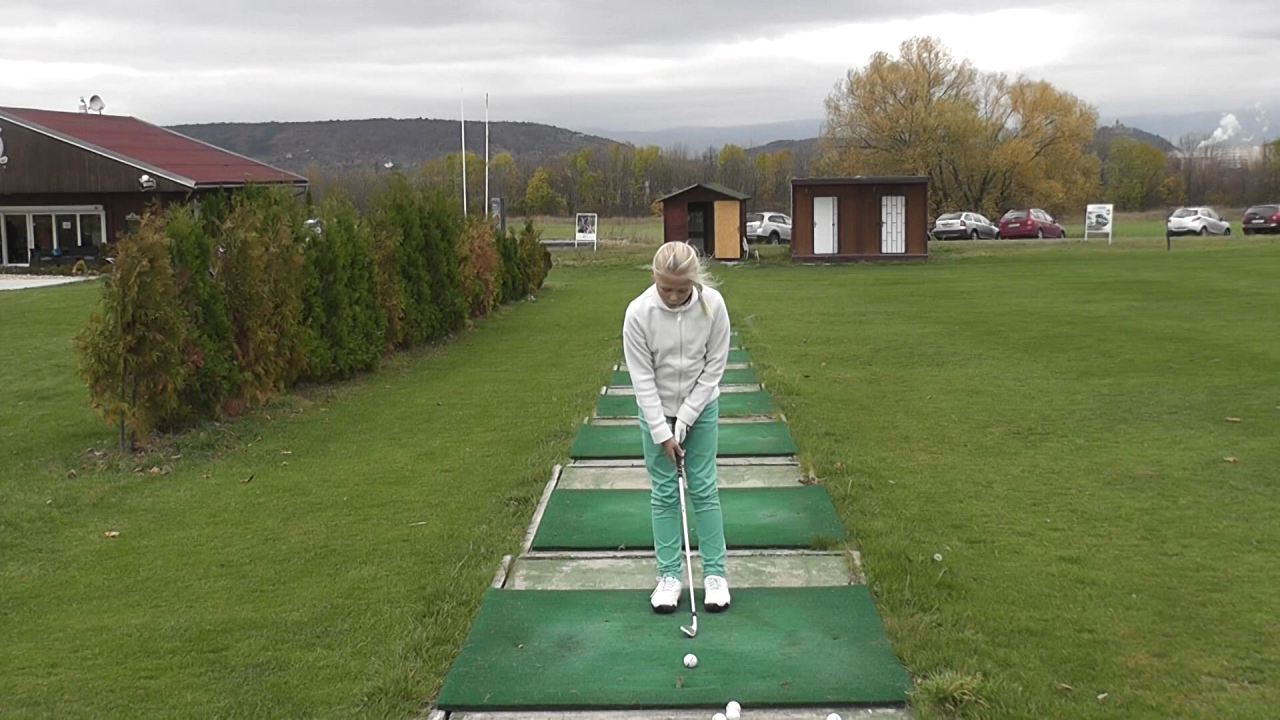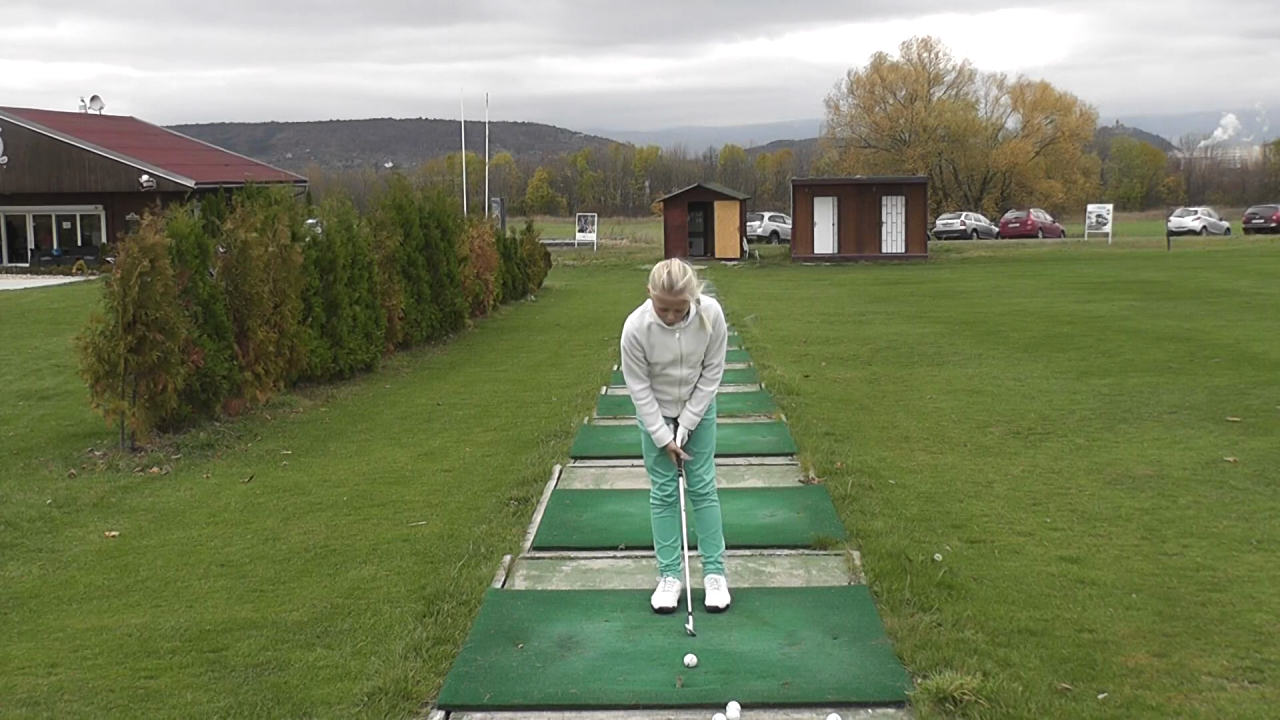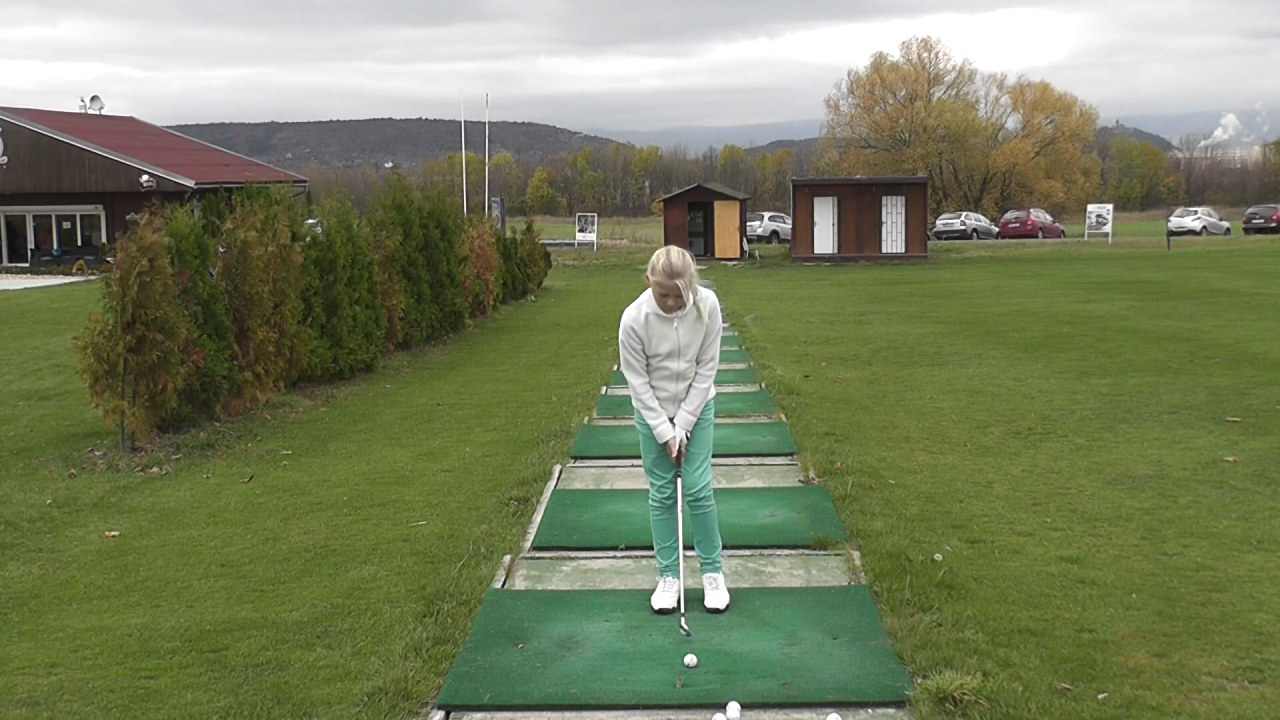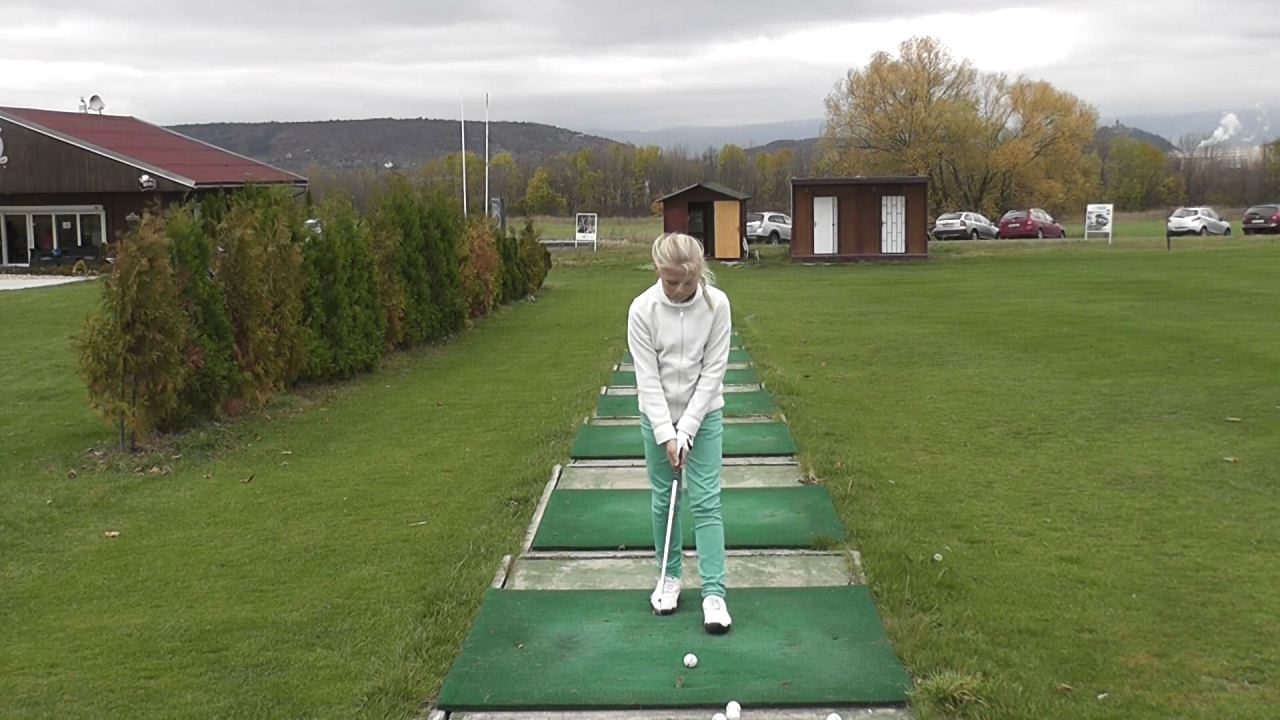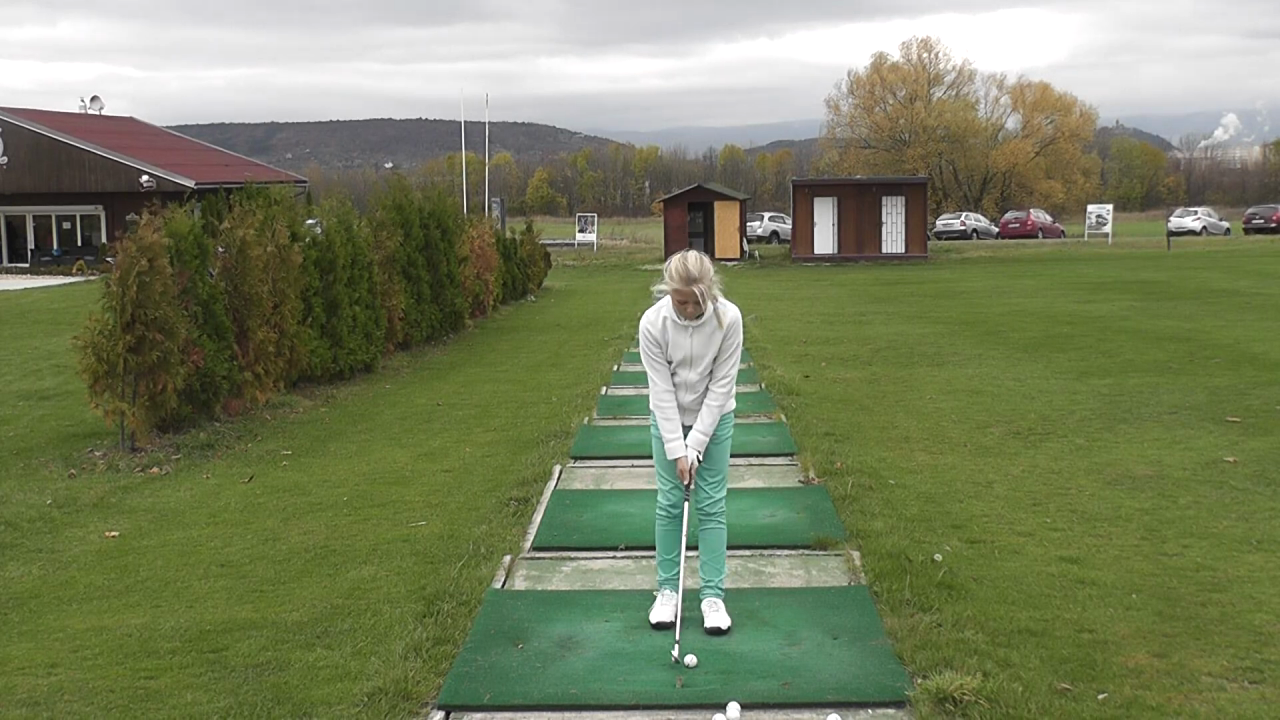
dt=0.4s
person 1, frame 1
left shoulder: (713, 304)
right shoulder: (638, 312)
left elbow: (715, 365)
right elbow: (642, 377)
left wrist: (686, 418)
right wrist: (661, 432)
left hip: (701, 407)
right hip: (656, 410)
left knee: (704, 488)
right knee: (664, 492)
left ankle: (715, 573)
right ankle: (669, 575)
person 1, frame 2
left shoulder: (711, 313)
right shoulder: (635, 327)
left elbow: (713, 370)
right elbow: (638, 386)
left wrist: (688, 423)
right wrist: (662, 435)
left hip: (699, 408)
right hip: (655, 412)
left knee: (702, 487)
right knee: (663, 491)
left ankle: (714, 573)
right ankle: (670, 575)
person 1, frame 3
left shoulder: (707, 305)
right shoulder: (633, 319)
left elbow: (706, 369)
right elbow: (637, 380)
left wrist: (683, 424)
right wrist: (665, 431)
left hip: (696, 407)
right hip: (653, 411)
left knee: (698, 488)
right knee: (662, 493)
left ankle: (712, 571)
right ankle: (668, 575)
person 1, frame 4
left shoulder: (717, 304)
right shoulder: (642, 309)
left elbow: (713, 370)
right elbow: (648, 377)
left wrist: (686, 430)
right wrist: (666, 434)
left hip: (705, 414)
right hip: (658, 415)
left knee: (706, 501)
right knee: (663, 499)
left ankle: (713, 593)
right ankle: (670, 576)
person 1, frame 5
left shoulder: (729, 318)
right shoulder: (652, 322)
left elbow: (721, 385)
right elbow: (662, 389)
left wrist: (696, 445)
right wrist: (677, 449)
left hip: (714, 418)
right hip: (668, 418)
left knee: (711, 504)
right knee: (670, 504)
left ankle: (712, 594)
right ankle: (668, 587)
